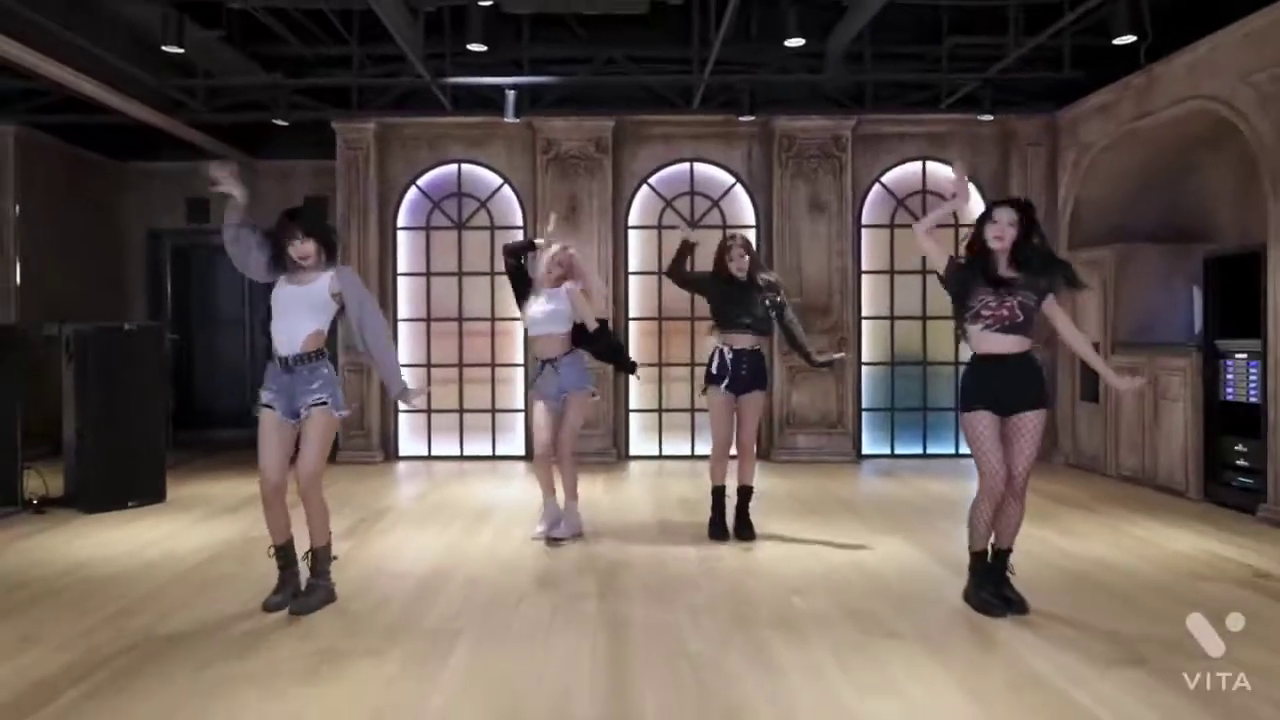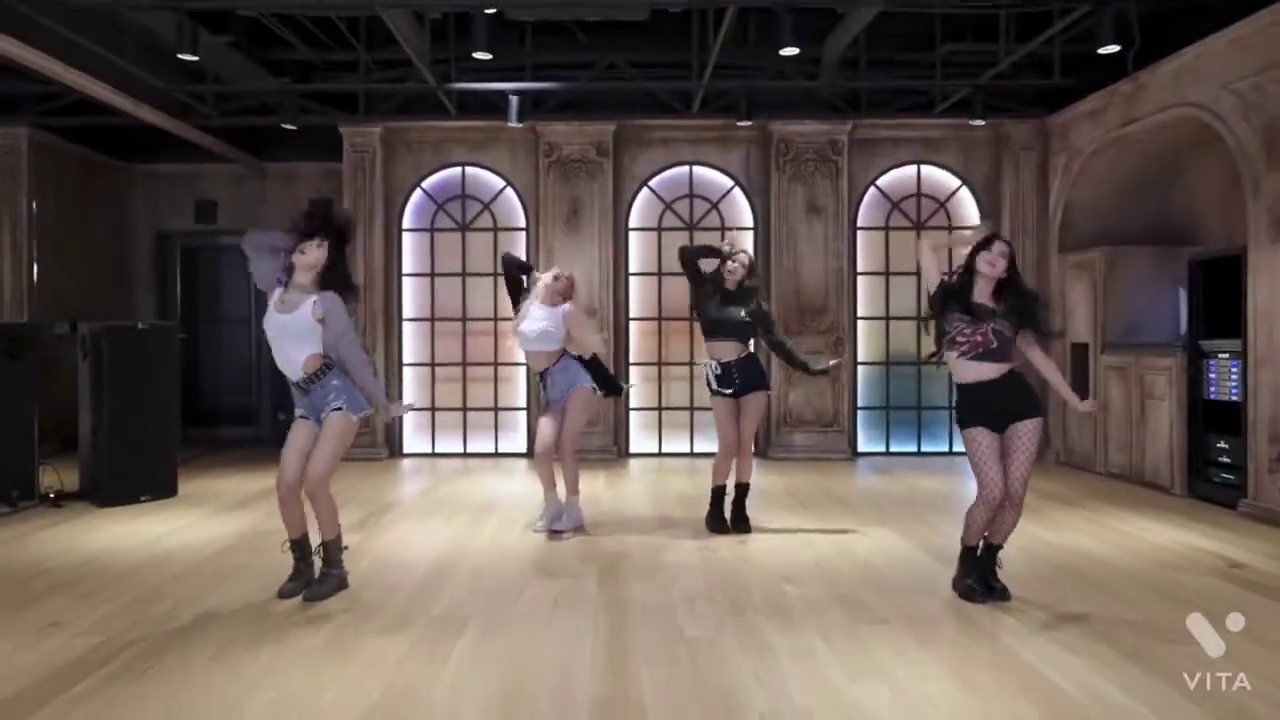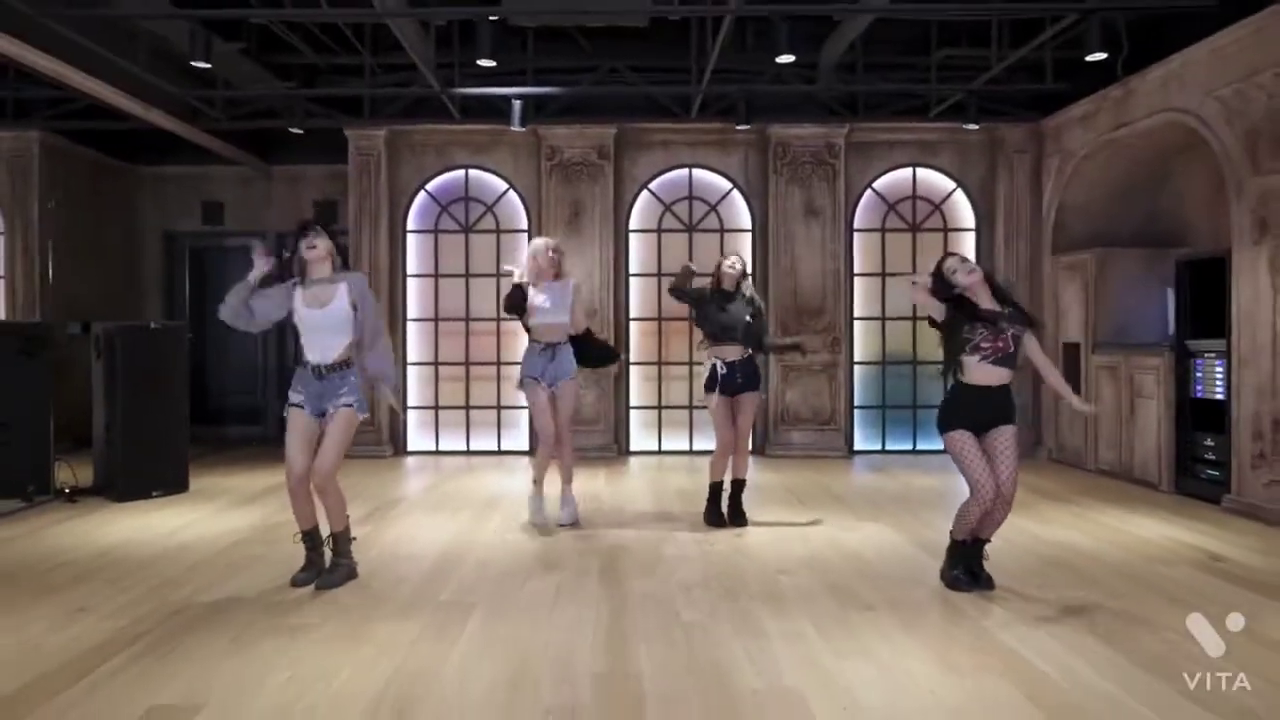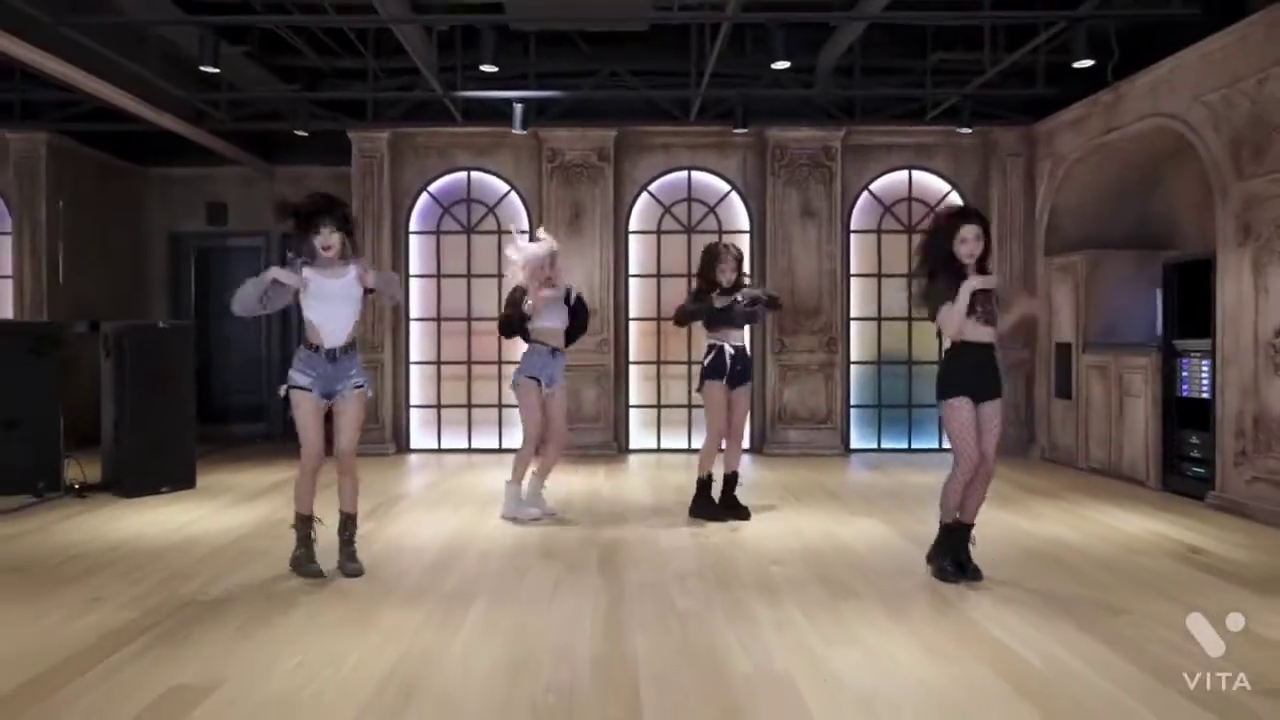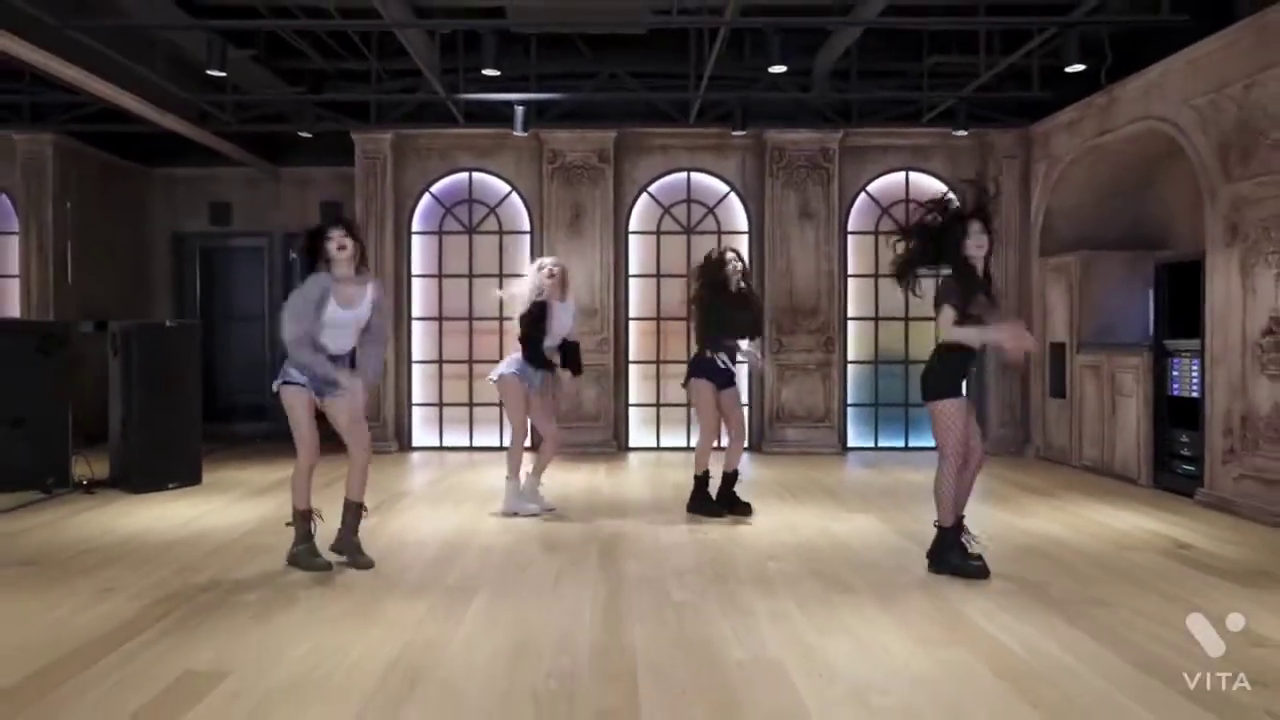
dt=0.2s
person 1, frame 1
left shoulder: (339, 277)
right shoulder: (281, 275)
left elbow: (374, 332)
right elbow: (242, 243)
left wrist: (398, 387)
right wrist: (237, 200)
left hip: (316, 381)
right hip: (277, 383)
left knee: (308, 480)
right knee: (270, 484)
left ankle: (321, 578)
right ankle: (287, 576)
person 1, frame 2
left shoulder: (326, 301)
right shoulder: (276, 288)
left elbow: (351, 354)
right elbow: (252, 243)
left wrist: (383, 404)
right wrist: (296, 233)
left hip: (335, 393)
right hip: (305, 400)
left knee: (314, 481)
right knee: (287, 484)
left ankle: (334, 568)
right ankle: (302, 566)
person 1, frame 3
left shoulder: (354, 283)
right shoulder: (290, 292)
left elbow: (376, 337)
right elbow: (233, 316)
left wrist: (385, 380)
right wrist: (256, 276)
left hip: (344, 385)
right hip: (304, 387)
left knee: (322, 476)
right knee: (296, 476)
left ankle: (344, 558)
right ankle: (314, 556)
person 1, frame 4
left shoulder: (357, 269)
right shoulder: (298, 272)
left elbow: (395, 292)
right elbow: (241, 305)
left wrist: (379, 282)
right wrist: (270, 276)
left hip: (348, 367)
right hip: (309, 367)
left knee: (346, 456)
right knee: (312, 456)
left ankle: (347, 545)
right ankle: (303, 546)
person 1, frame 5
left shoulder: (374, 289)
right shoulder: (316, 285)
left elbow: (375, 342)
right elbow: (295, 340)
left wrist: (364, 381)
right wrist: (339, 375)
left hip: (345, 374)
right hip: (302, 371)
left knee: (361, 446)
right knee: (308, 453)
left ankle: (348, 536)
right ankle: (301, 544)
person 2, frame 1
left shoulder: (1034, 278)
right shoulder: (964, 274)
left elbow: (1067, 330)
right elbow: (921, 234)
left wrist: (1110, 375)
right wrist: (957, 202)
left hip: (1027, 381)
right hip: (982, 382)
left knee: (1017, 483)
right knee: (994, 481)
left ankle: (999, 572)
right ankle: (977, 576)
person 2, frame 2
left shoulder: (1011, 310)
right shoulder: (948, 299)
left elbow: (1037, 356)
right elbow: (927, 248)
left wrist: (1074, 399)
right wrist: (977, 243)
left hip: (1019, 401)
right hip: (974, 406)
left knee: (1015, 494)
right knee: (991, 493)
left ankle: (986, 567)
right ankle: (966, 568)
person 2, frame 3
left shoulder: (1014, 315)
right shoulder: (958, 314)
left elbow: (1041, 360)
right elbow: (918, 294)
left wrist: (1074, 398)
right wrist: (926, 283)
left hip: (1000, 410)
right hip: (961, 411)
left knee: (1006, 493)
right knee: (985, 492)
left ankle: (973, 557)
right ankle: (955, 559)
person 2, frame 4
left shoulder: (984, 282)
right shoulder: (946, 281)
right elbow: (950, 330)
left wrist: (1016, 311)
right wrist: (967, 289)
left hip: (987, 374)
right hip: (958, 375)
left knee: (986, 464)
right knee: (967, 462)
left ankle: (958, 545)
right ankle: (943, 545)
person 2, frame 5
left shoulder: (980, 282)
right shoulder: (955, 284)
left elbow: (987, 327)
right elbow: (947, 331)
left wrist: (1010, 338)
right wrist: (996, 335)
left hip: (952, 376)
right hip: (943, 376)
left knee: (973, 456)
right knee: (952, 456)
left ankle: (950, 538)
right ankle: (946, 547)
person 3, frame 1
left shoulder: (570, 291)
right shoulder: (530, 291)
left elbow: (595, 329)
right elbow: (510, 255)
left wrist: (626, 364)
right wrist: (534, 244)
left hip: (571, 373)
right hip: (543, 377)
left knee: (564, 448)
right knee: (541, 450)
left ankle: (571, 516)
right ankle: (551, 509)
person 3, frame 2
left shoulder: (566, 312)
right shoulder: (527, 305)
left elbow: (585, 350)
right elbow: (508, 262)
right wrist: (534, 272)
left hip: (573, 380)
right hip: (549, 386)
left knee: (565, 447)
right knee: (542, 450)
left ankle: (572, 511)
right ankle: (552, 504)
person 3, frame 3
left shoulder: (569, 287)
right shoulder: (526, 288)
left elbow: (579, 328)
right elbow: (512, 308)
right wrist: (521, 278)
left hip: (563, 361)
right hip: (536, 363)
left knee: (563, 435)
right knee: (547, 436)
left ankle: (567, 500)
right ankle: (536, 497)
person 3, frame 4
left shoulder: (563, 293)
right shoulder: (521, 293)
left elbow: (577, 324)
right elbow: (507, 328)
left wrist: (572, 296)
right wrist: (526, 309)
left hip: (555, 367)
right hip: (533, 365)
left knee: (558, 438)
right knee: (533, 437)
left ankle: (533, 494)
right ankle: (512, 501)
person 3, frame 5
left shoulder: (567, 306)
right shoulder: (539, 303)
left elbow: (569, 343)
right elbow: (530, 345)
left wrist: (572, 369)
right wrist: (552, 371)
left hip: (536, 374)
right hip: (515, 368)
left knee: (552, 437)
right knee: (520, 432)
left ankle: (530, 490)
right ankle: (512, 496)
person 4, frame 1
left shoulder: (768, 288)
right shoulder: (715, 285)
left elbow: (789, 325)
right elbow: (675, 274)
left wrist: (813, 358)
right wrist: (687, 244)
left hip: (754, 367)
right hip: (722, 366)
left knee: (747, 445)
right knee: (722, 445)
left ankle: (743, 513)
right ankle: (717, 514)
person 4, frame 2
left shoulder: (752, 302)
right shoulder: (706, 289)
left elbow: (775, 341)
right elbow: (685, 255)
left wrist: (809, 368)
right wrist: (719, 251)
left hip: (750, 373)
right hip: (719, 376)
left knee: (745, 445)
right knee: (727, 446)
left ankle: (739, 509)
right ankle: (716, 510)
person 4, frame 3
left shoulder: (750, 303)
right shoulder: (704, 297)
left elbow: (761, 344)
right elbow: (676, 291)
left wrist: (792, 344)
left hip: (747, 374)
right hip: (718, 376)
left knee: (742, 443)
right knee: (725, 444)
left ankle: (735, 503)
right ankle: (713, 504)
person 4, frame 4
left shoulder: (744, 292)
right shoulder: (704, 292)
left elbow: (774, 302)
right elbow: (680, 318)
left wrist: (753, 294)
right wrist: (712, 303)
left hip: (741, 362)
right hip: (716, 361)
left knee: (736, 435)
right knee: (716, 433)
left ankle: (728, 496)
right ankle: (702, 498)
person 4, frame 5
left shoulder: (746, 298)
right shoulder: (710, 298)
left elbow: (755, 331)
right elbow: (705, 339)
left wrist: (751, 349)
right wrist: (740, 349)
left hip: (727, 368)
right hip: (705, 366)
left knee: (738, 433)
right knee: (710, 431)
left ankle: (727, 493)
right ankle: (699, 495)
